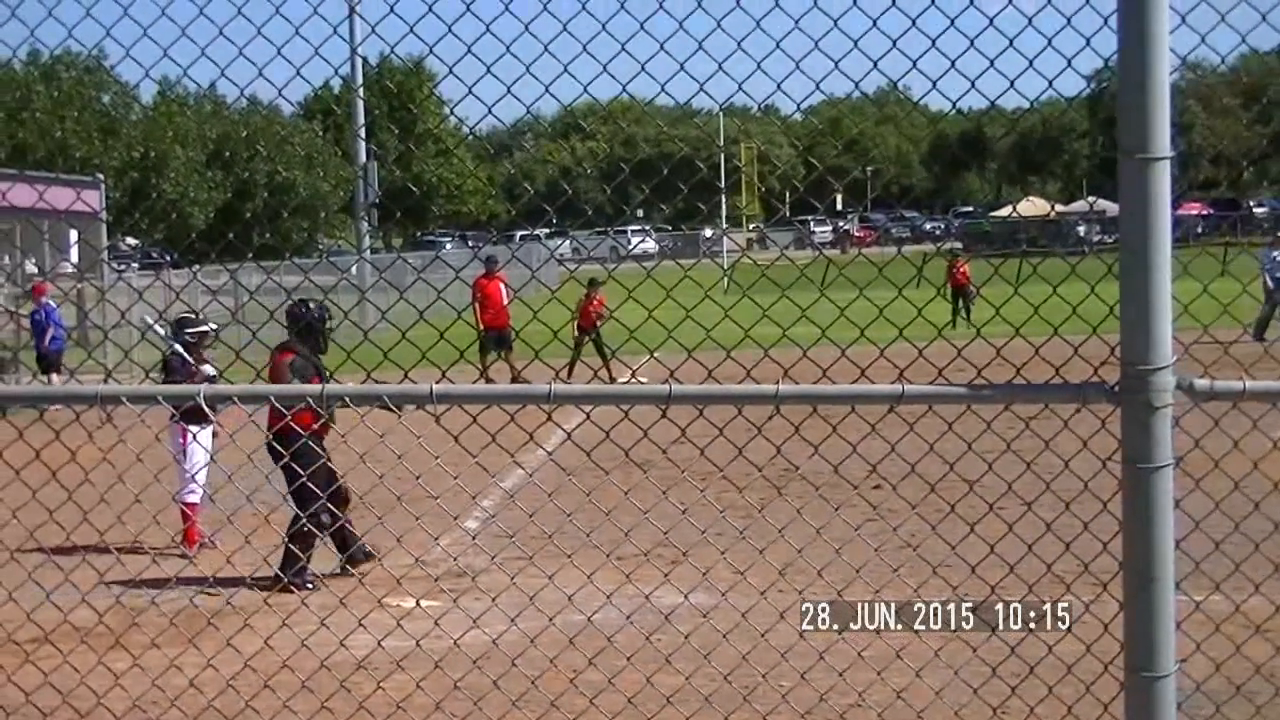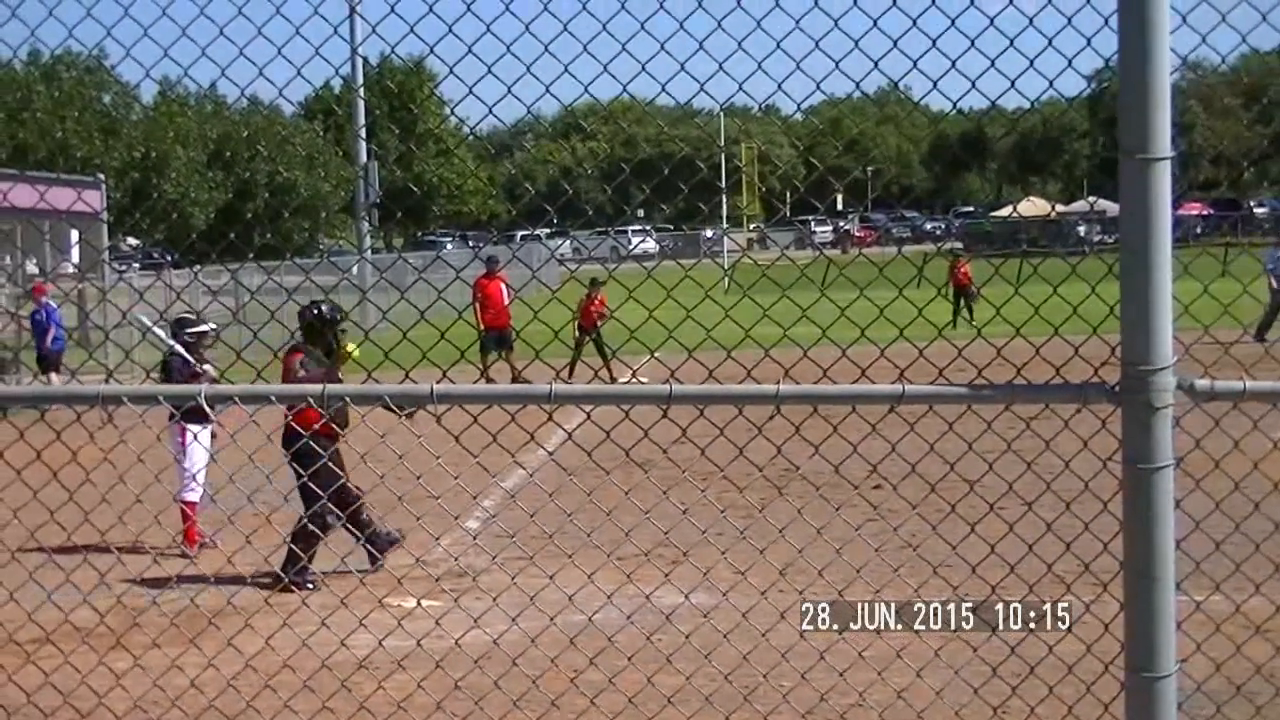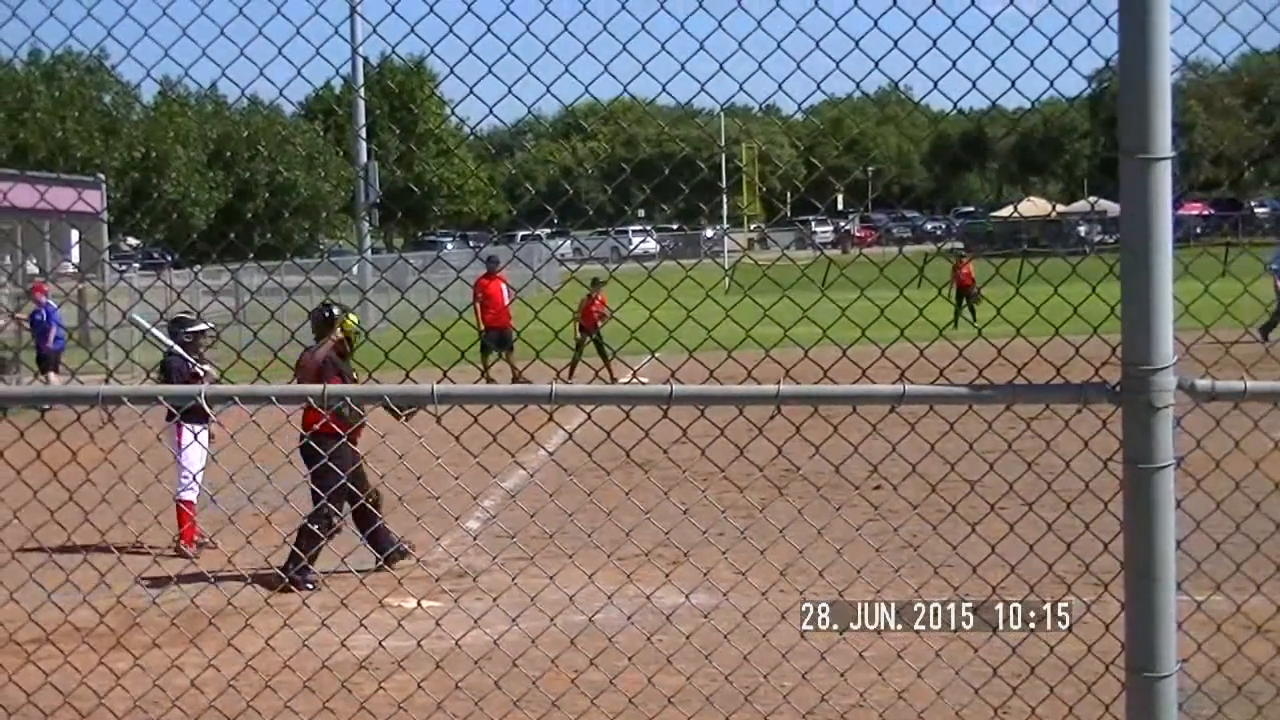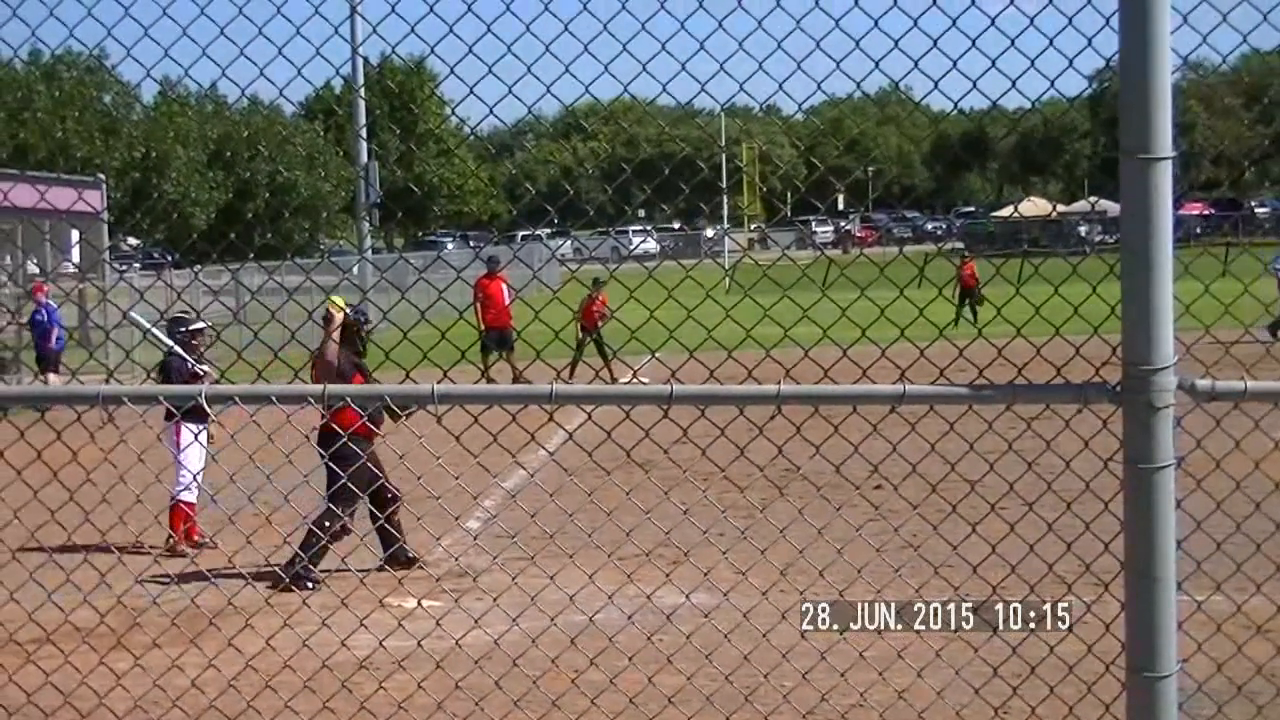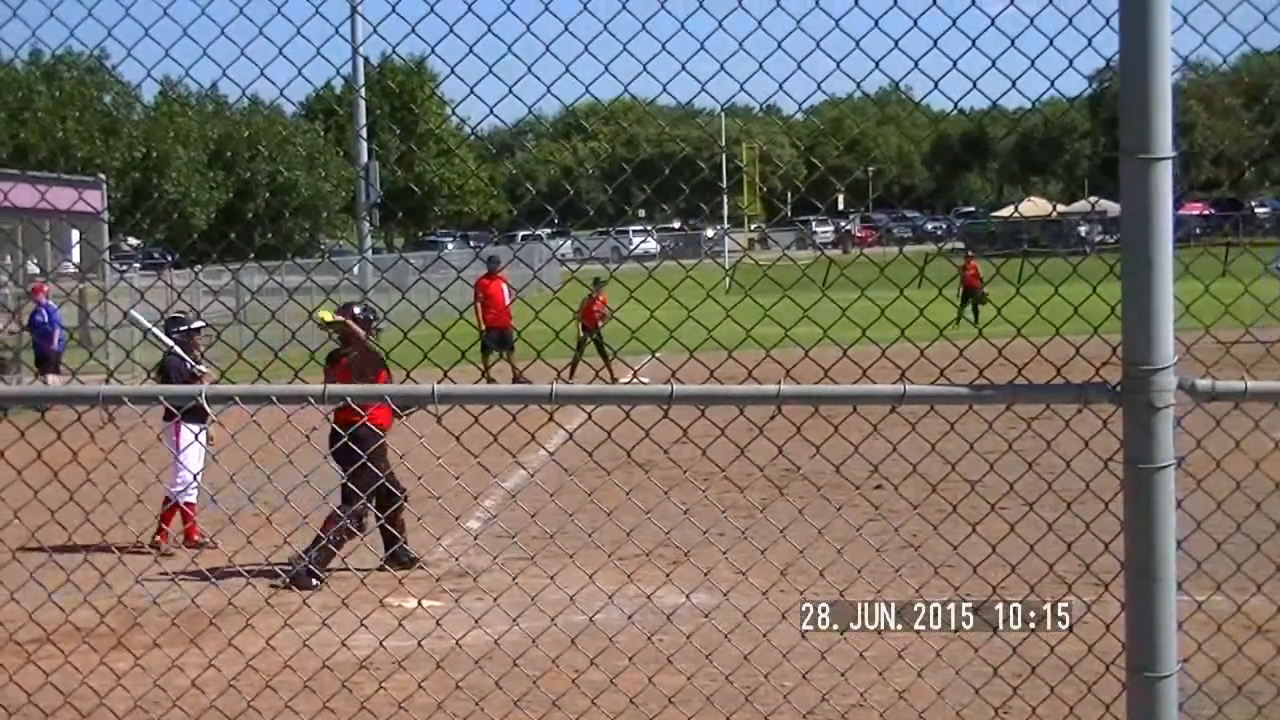
dt=0.1s
person 1, frame 1
left shoulder: (307, 359)
right shoulder: (287, 360)
left hip: (308, 442)
right hip: (295, 442)
left knee: (334, 497)
right knee: (313, 508)
left ankle: (353, 552)
right ankle: (291, 574)
person 1, frame 2
left shoulder: (322, 359)
right shoulder: (299, 360)
right elbow: (300, 385)
right wrist: (333, 367)
left hip: (323, 443)
right hip: (308, 443)
left knee: (348, 498)
right knee: (321, 509)
left ankle: (377, 545)
right ankle: (292, 573)
person 1, frame 3
left shoulder: (337, 362)
right shoulder: (312, 359)
right elbow: (309, 369)
left wrist: (395, 409)
right wrist: (332, 335)
left hip: (341, 444)
right hip: (326, 444)
left knee: (365, 499)
right knee: (328, 511)
left ankle: (388, 549)
right ankle: (296, 572)
person 1, frame 4
left shoulder: (350, 360)
right shoulder: (337, 361)
right elbow: (328, 364)
left wrist: (392, 410)
right wrist: (334, 327)
left hip: (356, 443)
right hip: (342, 444)
left knee: (385, 497)
right knee: (337, 510)
left ankle: (396, 554)
right ankle: (297, 571)
person 1, frame 5
left shoulder: (337, 363)
right shoulder: (362, 359)
right elbow: (369, 350)
right wrist: (346, 323)
left hip: (345, 435)
right hip: (365, 438)
left knee: (392, 494)
right knee: (353, 509)
left ankle: (397, 553)
right ankle: (309, 564)
person 2, frame 1
left shoulder: (201, 359)
right shoulder: (175, 361)
left wrist: (212, 422)
right wrist: (196, 379)
left hip: (204, 426)
right hip: (187, 427)
left knee: (199, 481)
right knee: (191, 481)
left ankle: (195, 532)
right ankle: (189, 540)
person 2, frame 2
left shoulder: (200, 359)
right shoulder: (175, 361)
left wrist: (211, 422)
right wrist: (201, 380)
left hip: (203, 425)
right hip: (186, 426)
left knee: (198, 481)
right knee: (191, 480)
left ankle: (194, 533)
right ankle: (189, 539)
person 2, frame 3
left shoulder: (198, 359)
right shoulder: (174, 362)
left wrist: (208, 424)
right wrist: (202, 382)
left hip: (200, 426)
right hip: (183, 426)
left knee: (195, 481)
right knee: (187, 480)
left ankle: (192, 534)
right ankle: (182, 540)
person 2, frame 4
left shoulder: (196, 359)
right shoulder: (173, 362)
left wrist: (208, 426)
right wrist: (201, 383)
left hip: (199, 426)
right hip: (182, 426)
left knee: (194, 481)
right knee: (185, 480)
left ankle: (192, 534)
right ankle: (175, 539)
person 2, frame 5
left shoulder: (194, 359)
right shoulder: (172, 362)
left wrist: (207, 427)
right wrist: (200, 384)
left hip: (197, 426)
right hip: (180, 426)
left knee: (193, 482)
right knee: (181, 480)
left ankle: (192, 534)
right ankle: (160, 535)
